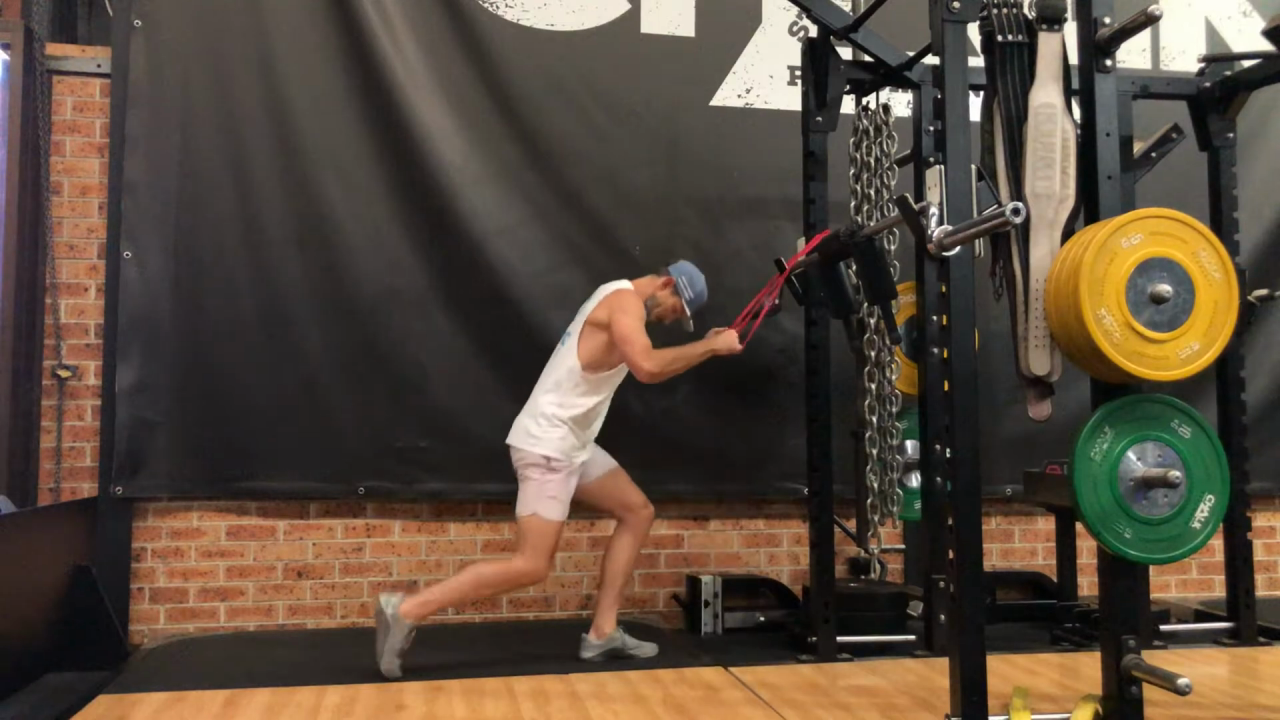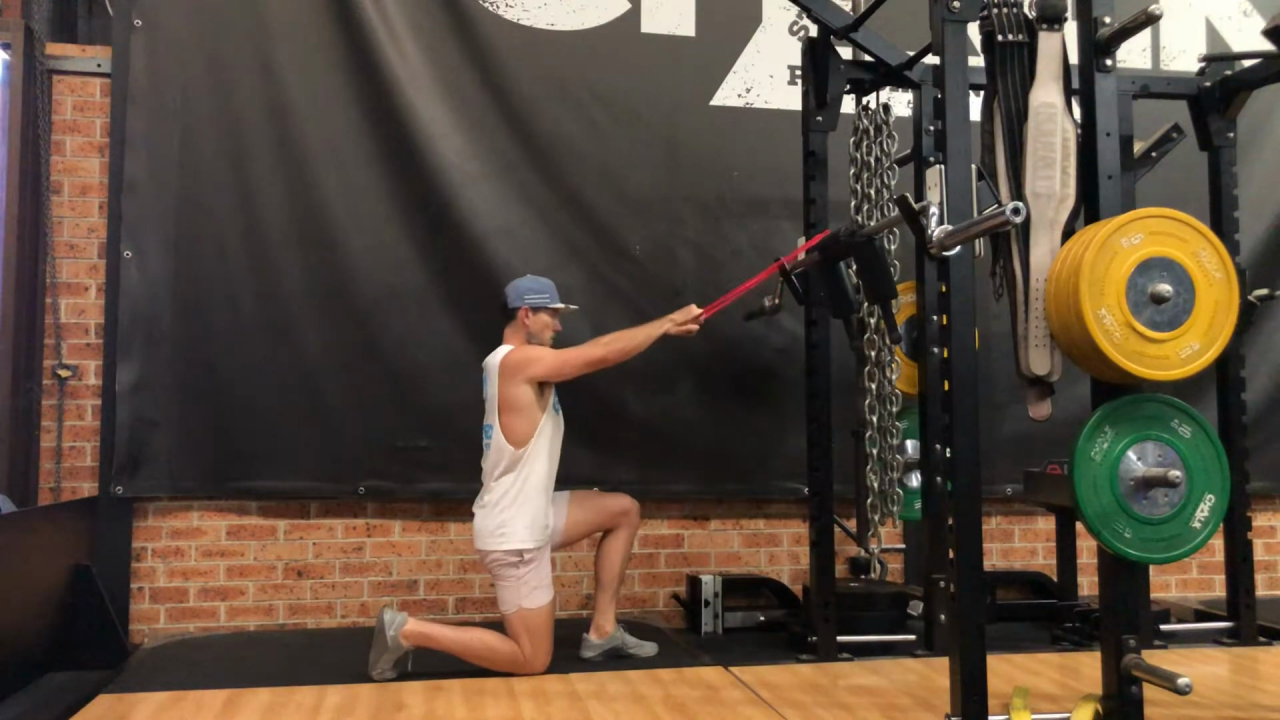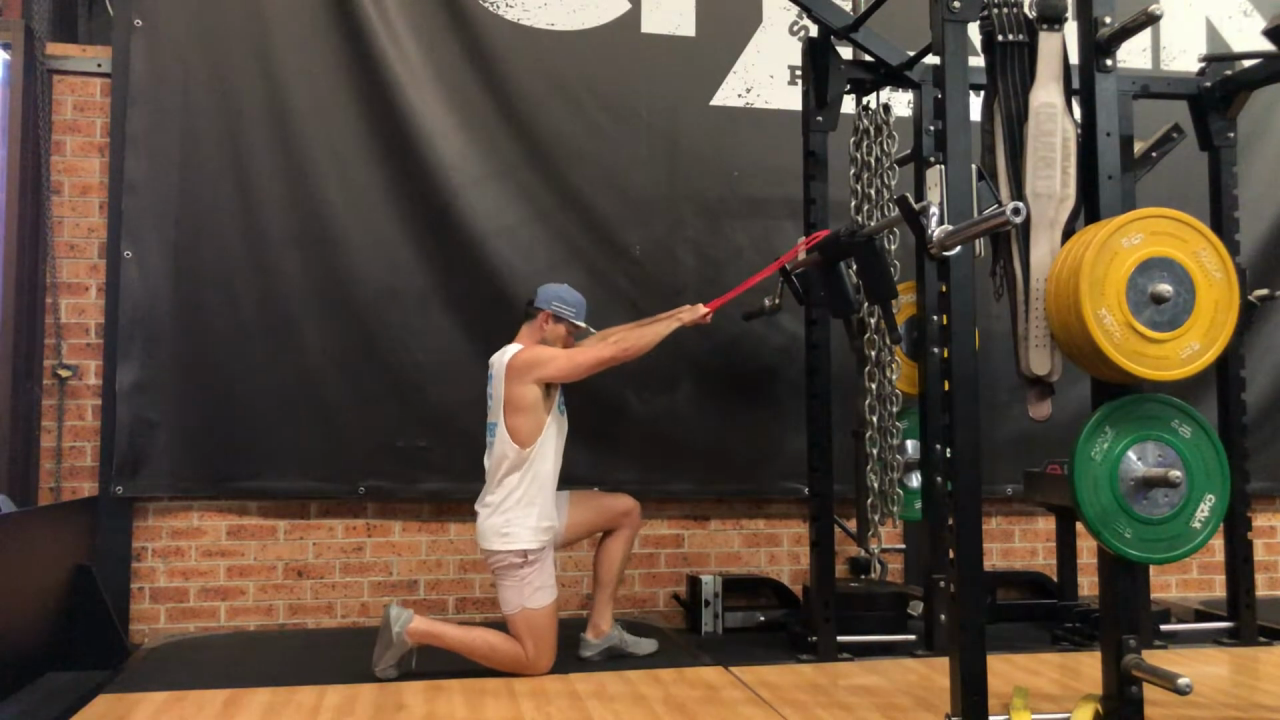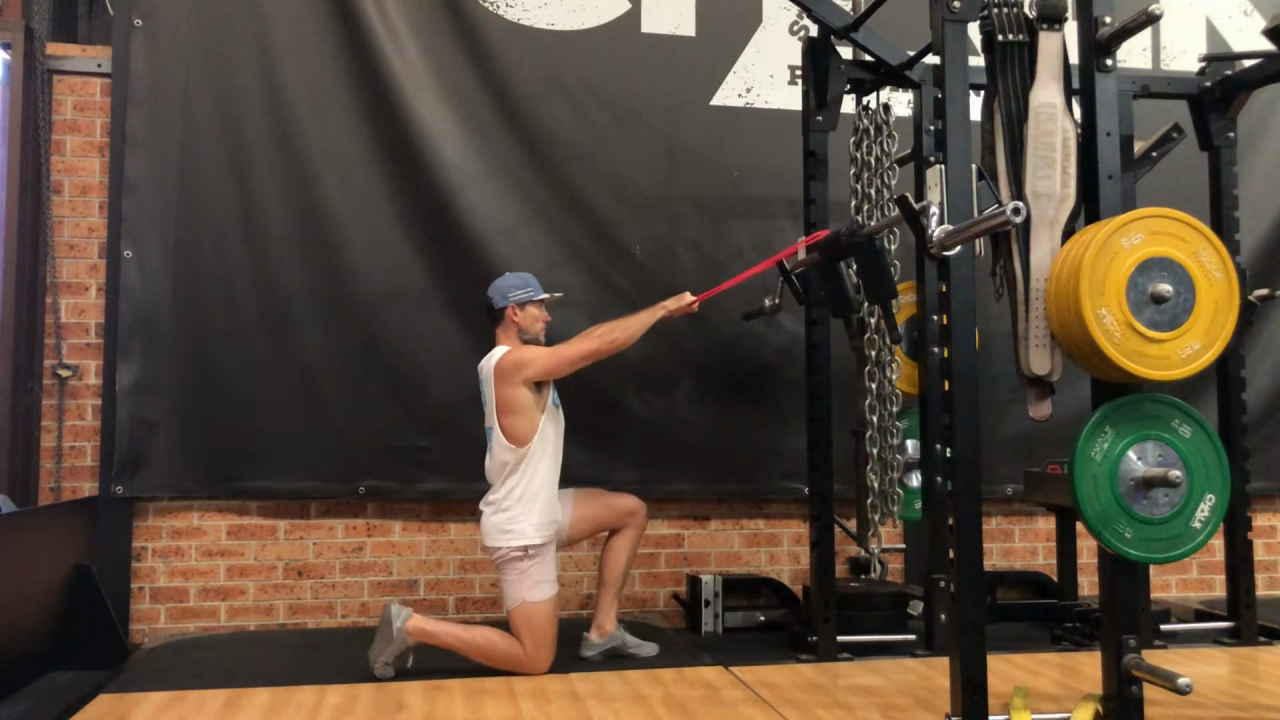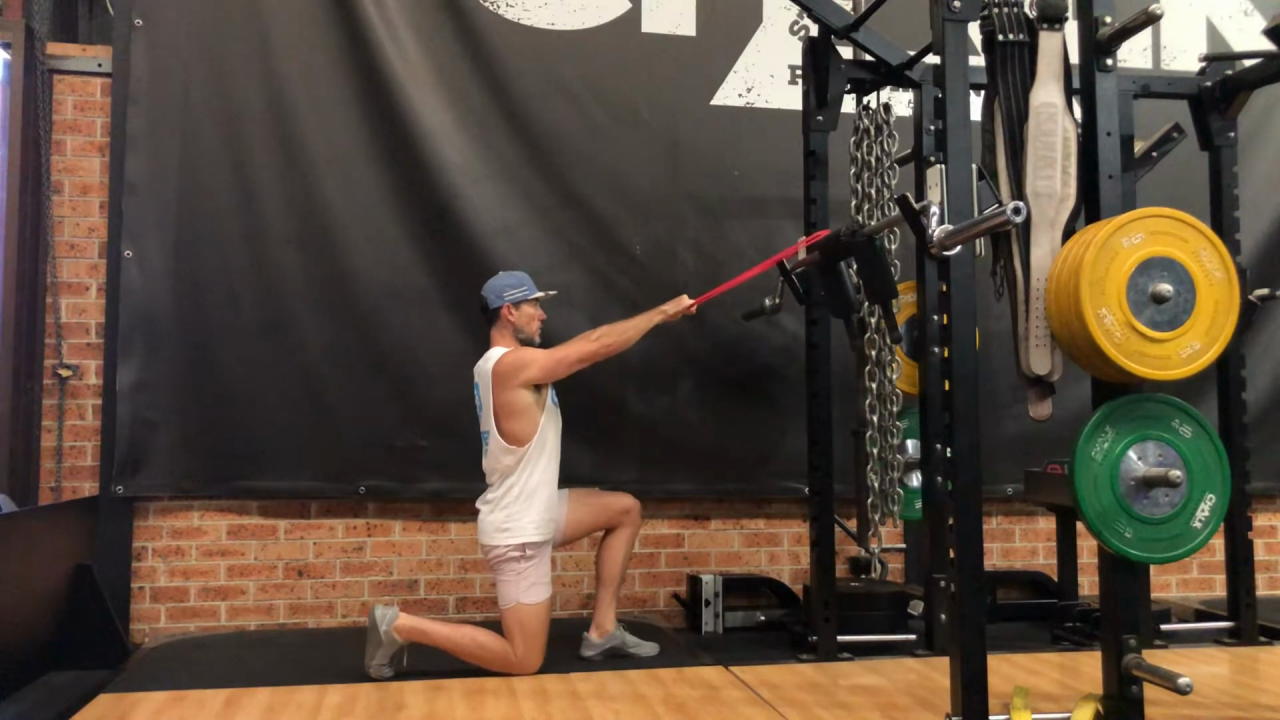
dt=1s
person 1, frame 1
left shoulder: (620, 302)
right shoulder: (625, 298)
left elbow: (640, 368)
right elbow: (647, 366)
left wrist: (704, 348)
right wrist: (709, 346)
left hip: (569, 441)
right hip: (546, 442)
left knee: (639, 512)
right knee: (532, 563)
left ankle: (603, 632)
right ankle: (405, 611)
person 1, frame 2
left shoulder: (515, 362)
right shoulder: (518, 361)
left elbow: (595, 346)
right elbow: (602, 354)
left wrist: (665, 327)
right wrist: (668, 322)
left hip: (529, 516)
right hip: (514, 535)
left knee: (624, 511)
right knee: (532, 661)
left ankle: (602, 632)
right ankle: (406, 631)
person 1, frame 3
left shoulder: (520, 360)
right shoulder: (528, 361)
left elbow: (602, 339)
right elbow: (615, 351)
left wrist: (674, 314)
right wrist: (680, 321)
left hip: (531, 515)
right hip: (516, 533)
left knee: (625, 510)
right knee: (536, 661)
left ankle: (600, 631)
right ankle: (413, 628)
person 1, frame 4
left shoulder: (512, 362)
right shoulder: (515, 363)
left elbow: (588, 338)
right elbow: (601, 344)
left wrist: (659, 312)
right wrist: (664, 308)
left hip: (537, 513)
right hip: (520, 532)
left knee: (631, 511)
right knee: (534, 661)
left ankle: (603, 632)
right ankle: (411, 626)
person 1, frame 5
left shoulder: (500, 363)
right shoulder: (513, 365)
left elbow: (582, 341)
right elbow: (599, 346)
left wrist: (654, 316)
right wrist: (664, 311)
left hip: (532, 514)
right hip: (517, 532)
left knee: (626, 510)
right knee: (524, 662)
left ankle: (603, 631)
right ankle: (400, 625)
